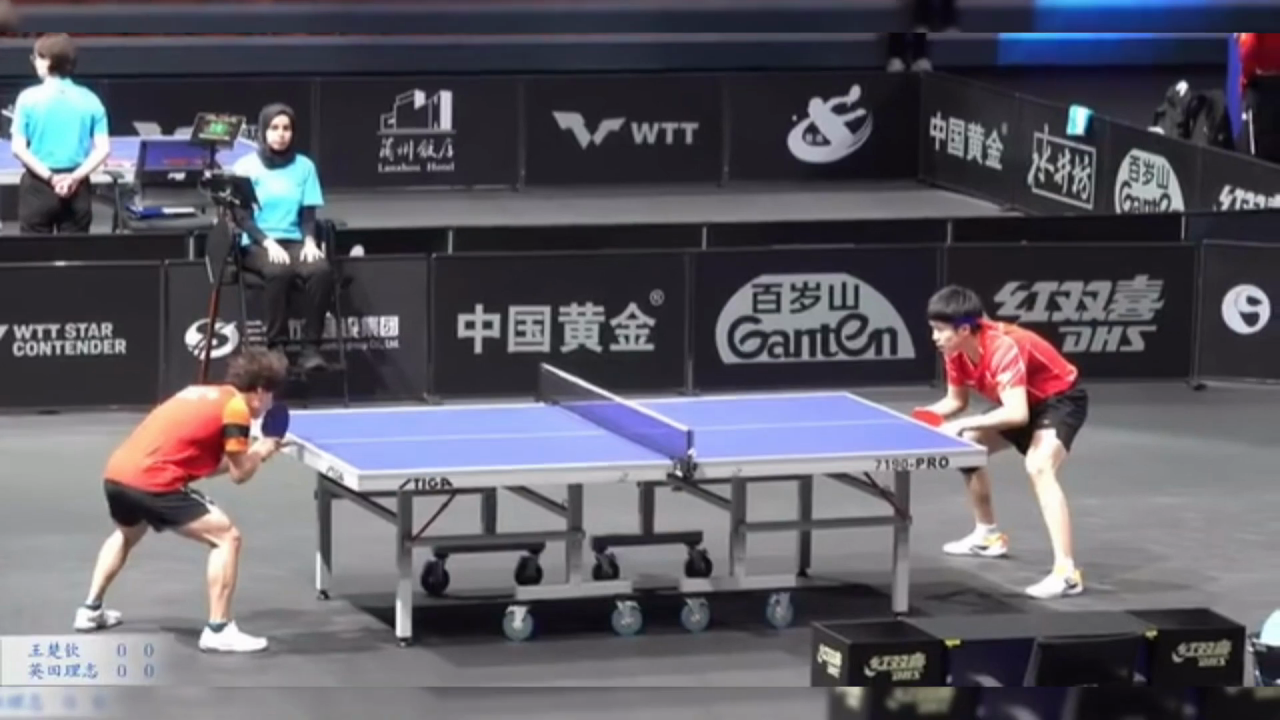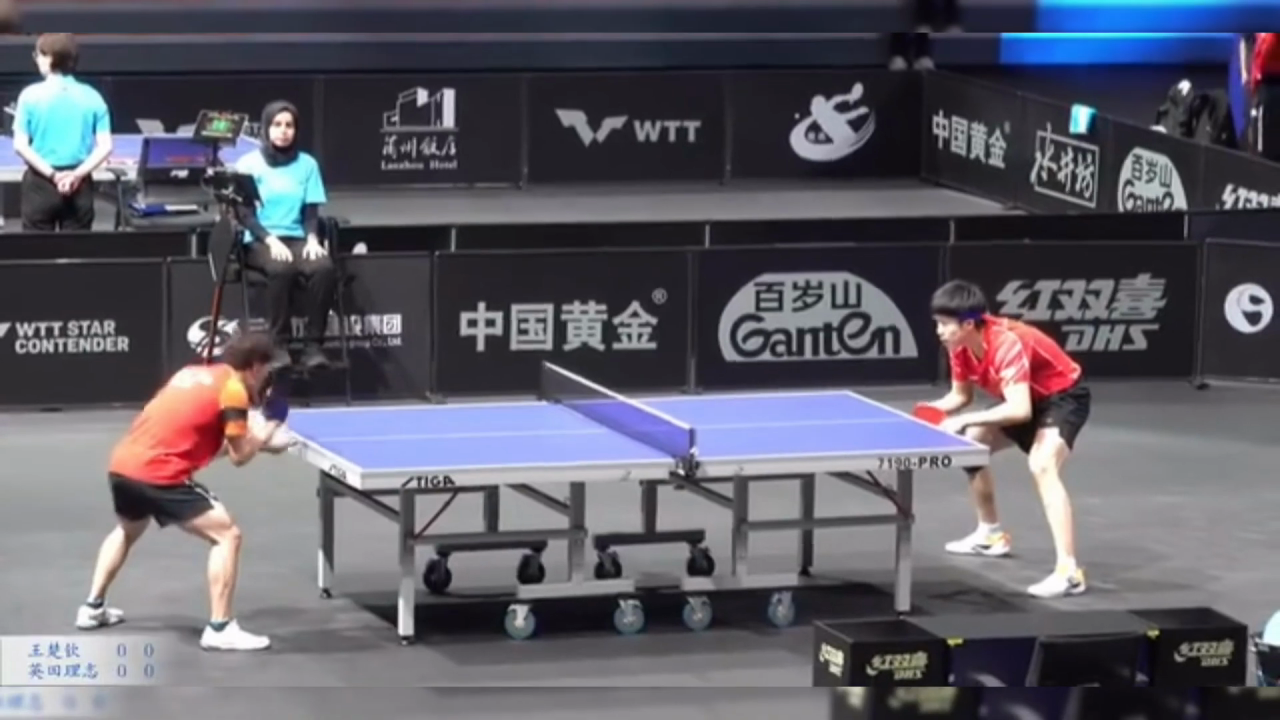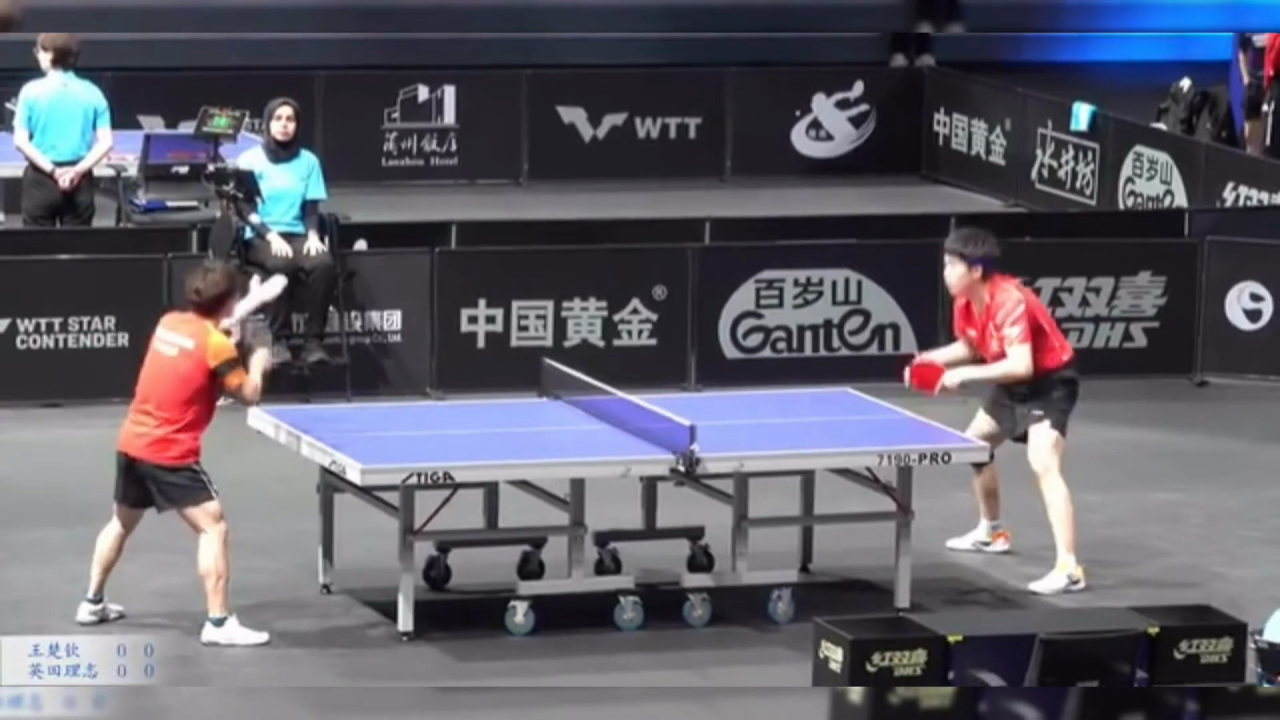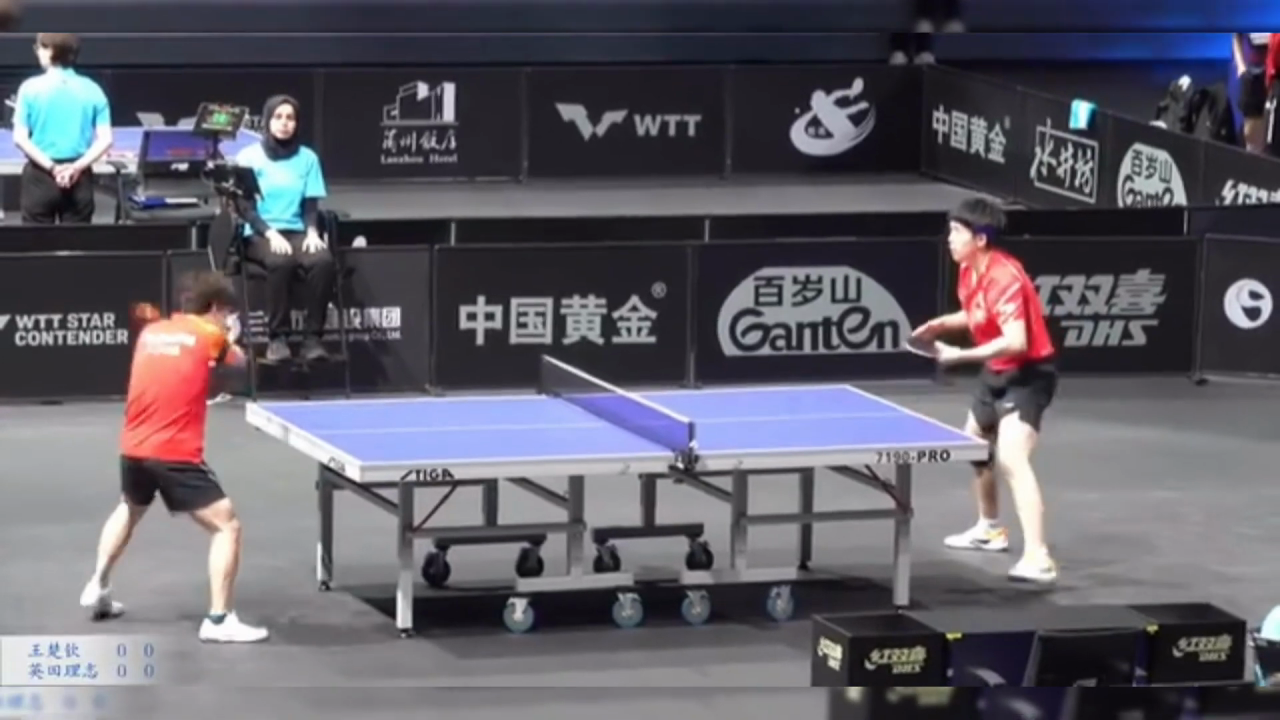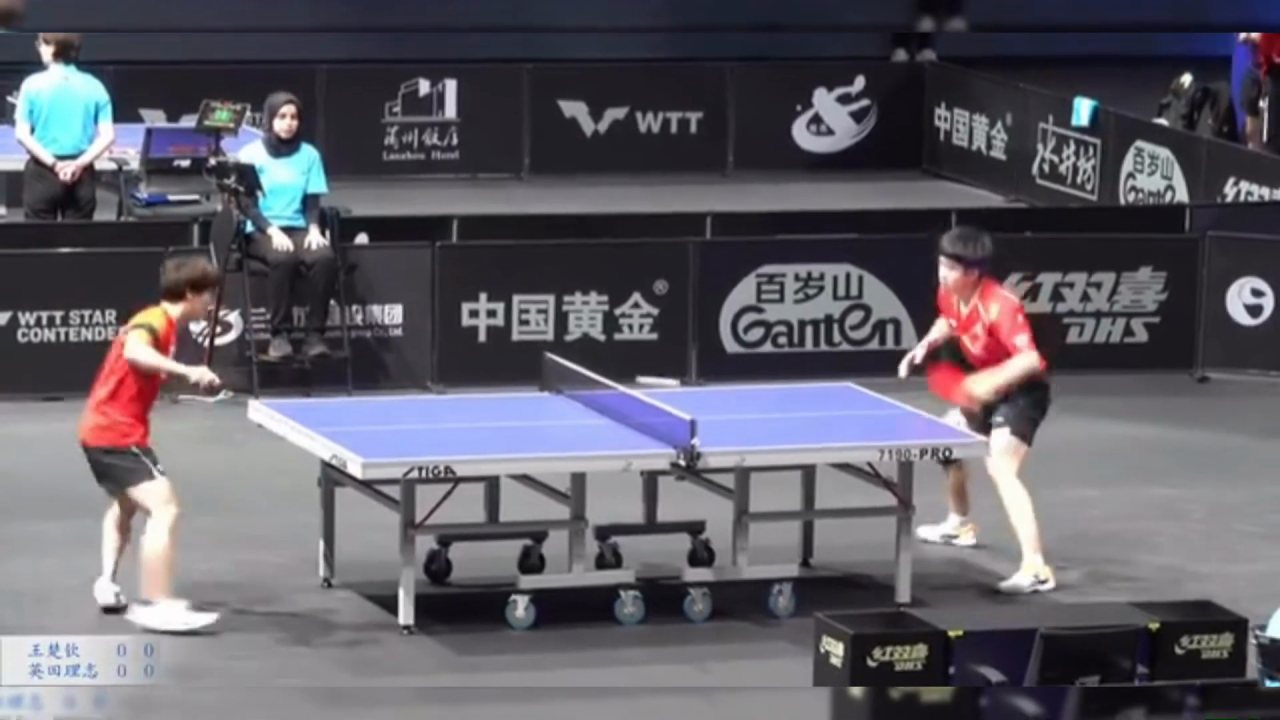
dt=0.4s
person 1, frame 1
left shoulder: (203, 394)
right shoulder: (236, 408)
right elbow: (240, 474)
left wrist: (253, 452)
right wrist: (262, 450)
left hip: (116, 474)
right hip: (152, 483)
left knee: (126, 535)
right knee: (227, 538)
left ankle: (91, 610)
right ankle: (218, 630)
person 1, frame 2
left shoulder: (194, 373)
right shoulder: (233, 391)
right elbow: (239, 456)
left wrist: (253, 440)
right wrist: (265, 433)
left hip: (121, 465)
right hip: (158, 475)
left knee: (127, 531)
right knee: (227, 536)
left ankle: (92, 608)
right ankle: (219, 629)
person 1, frame 3
left shoulder: (170, 322)
right shoulder: (217, 345)
right elbow: (249, 396)
right wrist: (259, 361)
left hip: (131, 444)
right hip: (170, 454)
left knee: (122, 523)
right knee: (214, 529)
left ankle: (93, 604)
right ankle: (218, 623)
person 1, frame 4
left shoulder: (149, 332)
right shoulder: (208, 334)
right elbow: (237, 360)
left hip: (134, 447)
right hip: (177, 454)
left knee: (127, 512)
right knee: (227, 527)
left ankle: (97, 588)
right ankle: (219, 620)
person 1, frame 5
left shoulder: (161, 324)
right shoulder: (155, 322)
right elbow: (134, 352)
right wrist: (187, 370)
left hip: (102, 431)
right hip: (116, 435)
left knee: (125, 505)
right knee: (165, 511)
left ankle: (107, 584)
right ankle: (154, 605)
person 2, frame 1
left shoulder: (1003, 347)
right shoulder: (957, 350)
left elbow: (1017, 413)
right elbow: (956, 400)
left wrist: (963, 424)
left hip: (1061, 399)
right hip: (1024, 401)
left knee: (1039, 467)
left ankle: (1066, 572)
right ankle: (988, 535)
person 2, frame 2
left shoulder: (1007, 343)
right shoulder: (961, 345)
left elbow: (1019, 410)
right elbow: (961, 395)
left wrist: (964, 420)
right wrist: (931, 410)
left hip: (1063, 397)
right hip: (1027, 400)
left knee: (1041, 466)
left ankle: (1068, 571)
right ankle: (991, 534)
person 2, frame 3
left shoulder: (1009, 301)
right shoulder: (964, 301)
left elbow: (1021, 366)
right elbow: (966, 347)
left wrist: (964, 376)
right wrist: (930, 360)
left hip: (1052, 380)
right hip: (1015, 382)
left knee: (1043, 464)
right knee: (975, 443)
left ankle: (1068, 568)
right ankle: (992, 532)
person 2, frame 4
left shoulder: (1004, 276)
right shoulder: (969, 271)
left elbow: (1016, 342)
left wrist: (960, 355)
right wrist: (941, 324)
left hip: (1028, 374)
right hip: (998, 373)
left knee: (1011, 459)
left ankle: (1037, 557)
right ankle: (989, 528)
person 2, frame 5
left shoulder: (999, 305)
right shoulder: (950, 294)
left elbow: (1030, 360)
left wrist: (991, 382)
right wrist: (925, 346)
left hip: (1021, 392)
right hip: (984, 390)
left knee: (1000, 470)
left ankle: (1035, 568)
right ankle: (960, 524)
person 3, frame 1
left shoulder: (304, 166)
right shoulder: (246, 166)
left elbow: (308, 212)
right elbow: (241, 216)
left wrist: (309, 241)
right wrist: (268, 242)
left hip: (294, 241)
right hip: (257, 244)
left knee: (321, 270)
right knee: (279, 271)
left ankle: (311, 346)
right ankle: (275, 346)
person 3, frame 2
left shoulder: (307, 164)
right shoulder: (248, 163)
left elbow: (311, 210)
right elbow: (244, 213)
left wrist: (312, 239)
right wrist: (270, 240)
left hip: (296, 239)
right hip: (260, 241)
left knee: (323, 269)
right knee: (281, 269)
left ankle: (313, 344)
right ankle: (278, 343)
person 3, frame 3
left shoulder: (308, 161)
right shoulder: (250, 159)
left elbow: (311, 207)
right elbow: (245, 208)
left wrist: (312, 235)
right wrist: (271, 236)
left hip: (297, 235)
right hip: (260, 238)
left knee: (324, 265)
right knee: (282, 265)
left ankle: (313, 340)
right ankle: (277, 340)
person 3, frame 4
left shoulder: (307, 158)
right shoulder: (249, 156)
left elbow: (311, 204)
right elbow: (244, 206)
left wrist: (311, 232)
right wrist: (270, 233)
left hip: (297, 232)
right hip: (260, 234)
left knee: (323, 261)
right knee: (281, 262)
left ankle: (312, 337)
right ankle: (277, 337)
person 3, frame 5
left shoulder: (309, 154)
right shoulder: (250, 154)
left elbow: (312, 200)
right elbow: (247, 204)
left wrist: (313, 228)
right wrist: (272, 230)
left hip: (298, 228)
right hip: (261, 231)
left knee: (325, 258)
right knee: (283, 259)
left ankle: (314, 333)
right ankle: (279, 334)
person 4, frame 1
left shoulder: (29, 97)
right shoulder: (89, 99)
left elbow: (18, 148)
right elbow: (103, 149)
left wrist: (50, 177)
right wrist: (75, 177)
left hip: (38, 187)
right hip: (77, 187)
person 4, frame 2
left shoulder: (31, 95)
right shoulder: (92, 96)
left elbow: (20, 146)
right elbow: (105, 146)
left wrist: (52, 175)
right wrist: (77, 175)
left hip: (40, 184)
right hip: (79, 185)
person 4, frame 3
left shoulder: (31, 91)
right shoulder: (92, 92)
left elbow: (20, 141)
right elbow: (106, 142)
left wrist: (52, 171)
right wrist: (78, 170)
left hip: (40, 179)
right hip: (79, 180)
person 4, frame 4
left shoulder: (31, 87)
right shoulder: (92, 89)
left elbow: (20, 138)
right elbow: (105, 139)
left wrist: (52, 168)
right wrist: (77, 167)
left hip: (40, 176)
right hip: (79, 177)
person 4, frame 5
left shoulder: (33, 84)
right shoulder: (94, 86)
left elbow: (22, 134)
right elbow: (107, 136)
left wrist: (53, 164)
right wrist: (79, 164)
left hip: (42, 173)
right hip: (81, 174)
